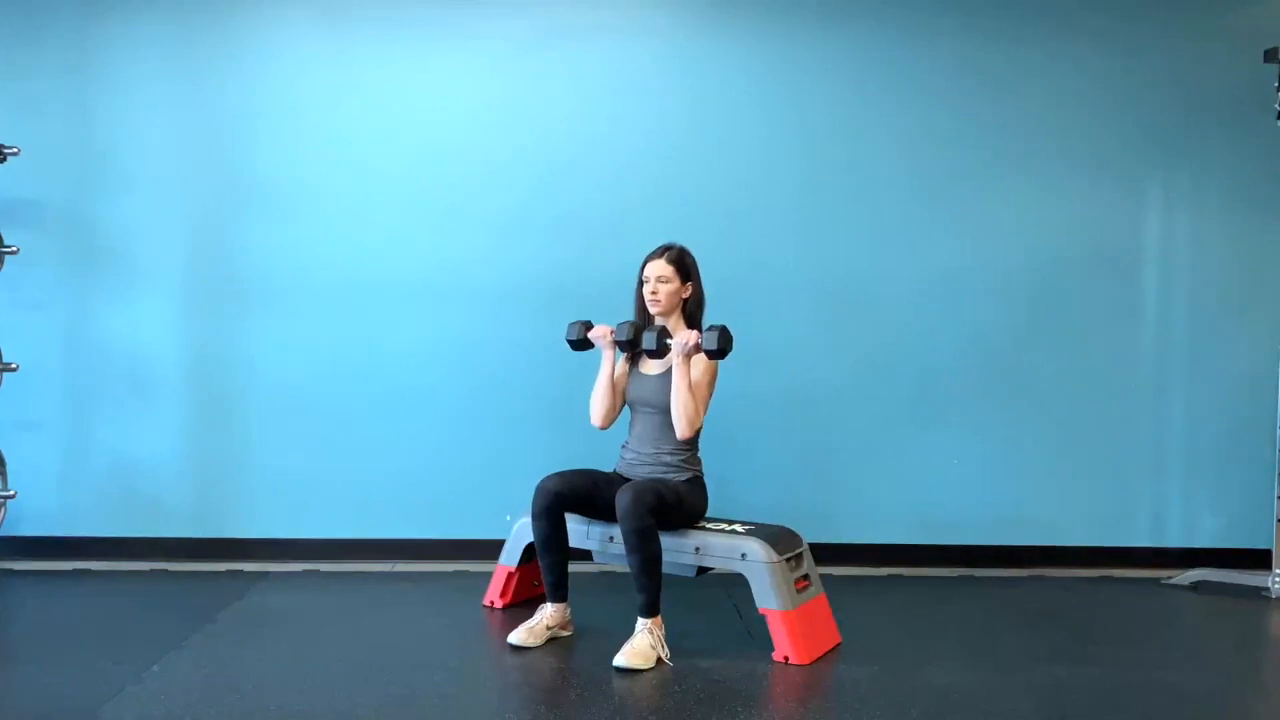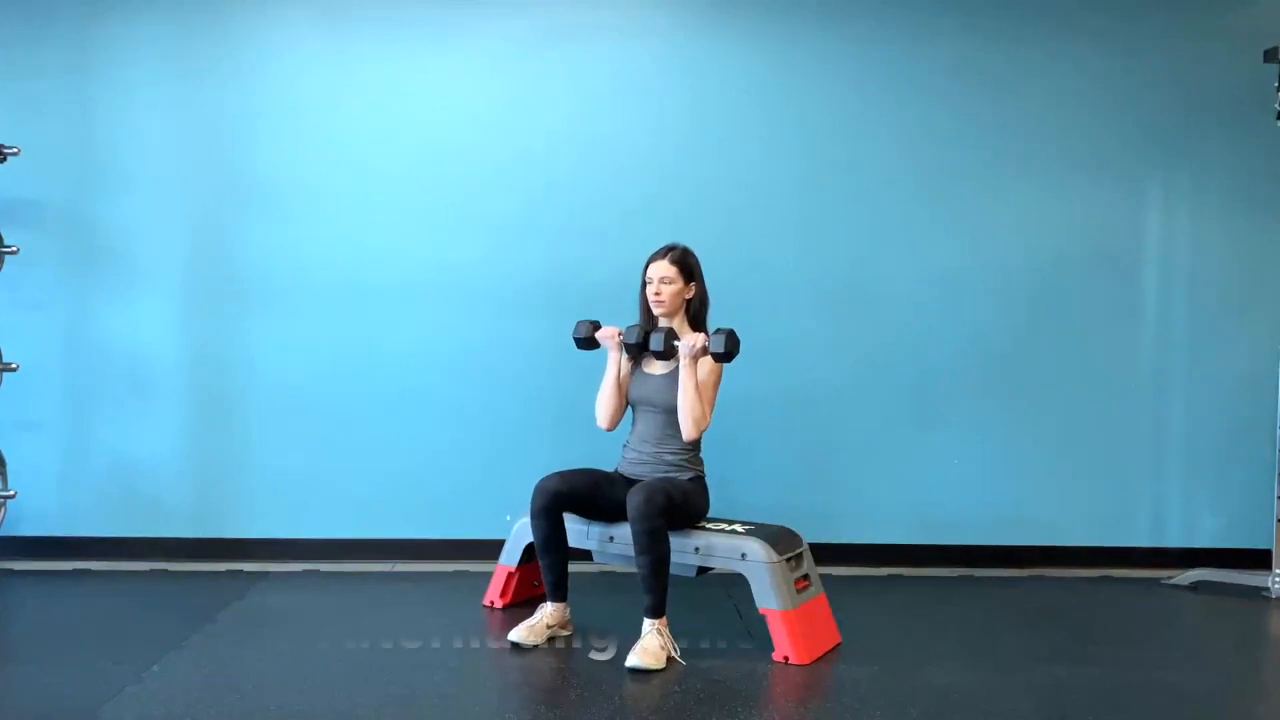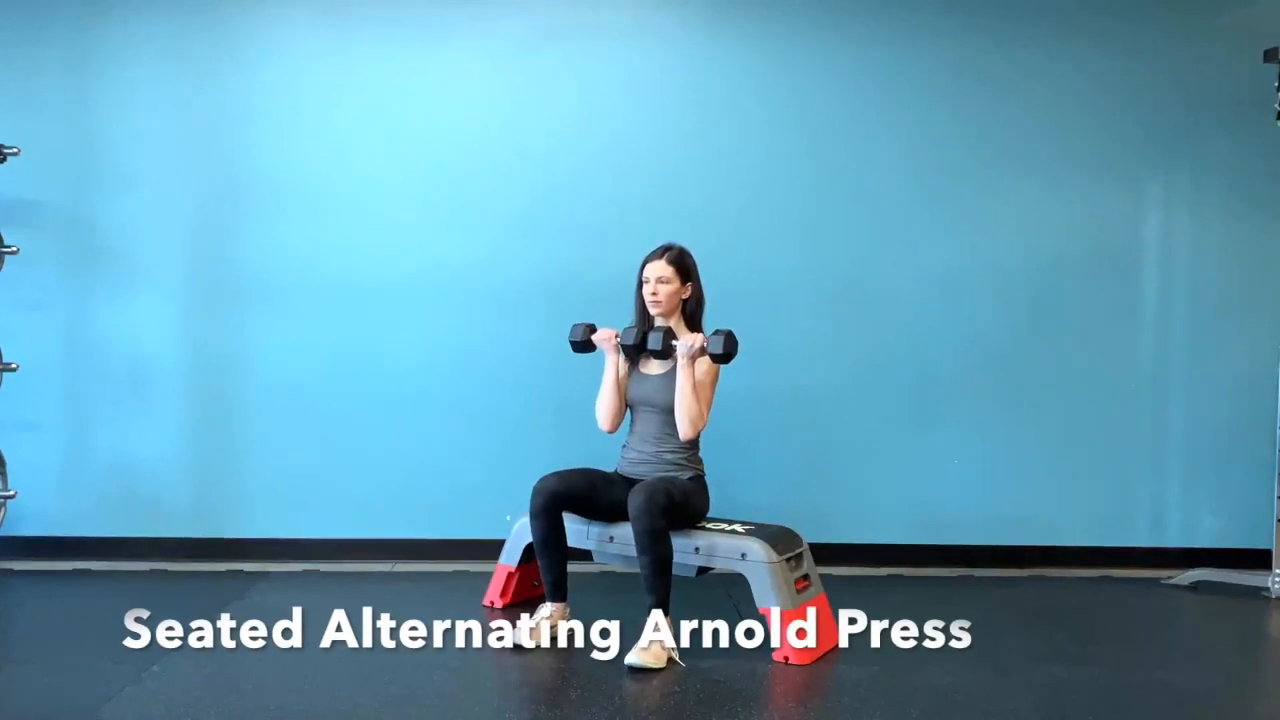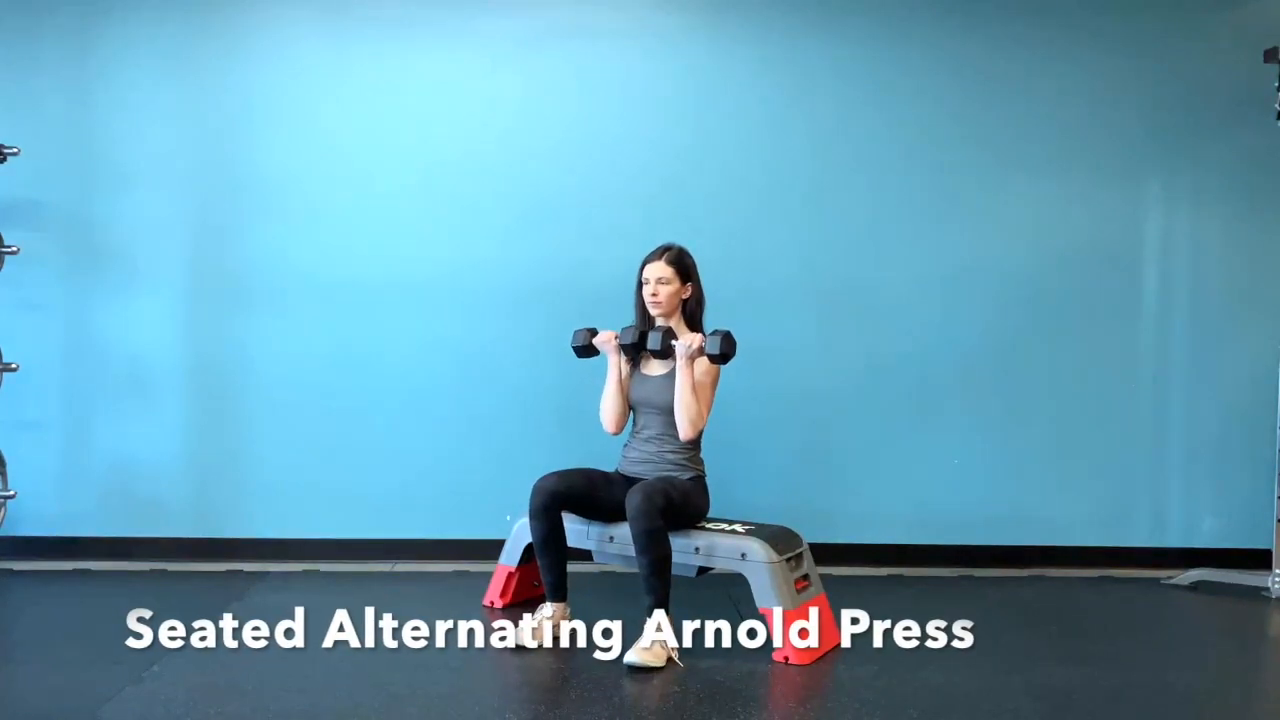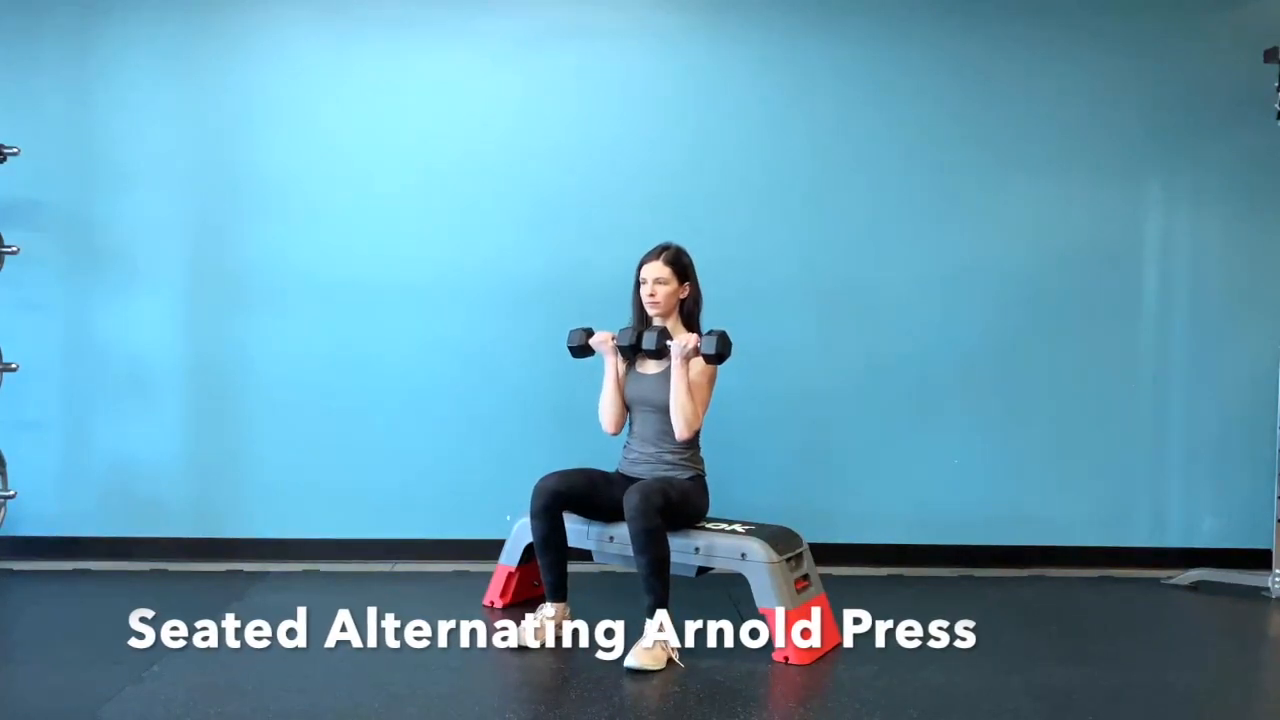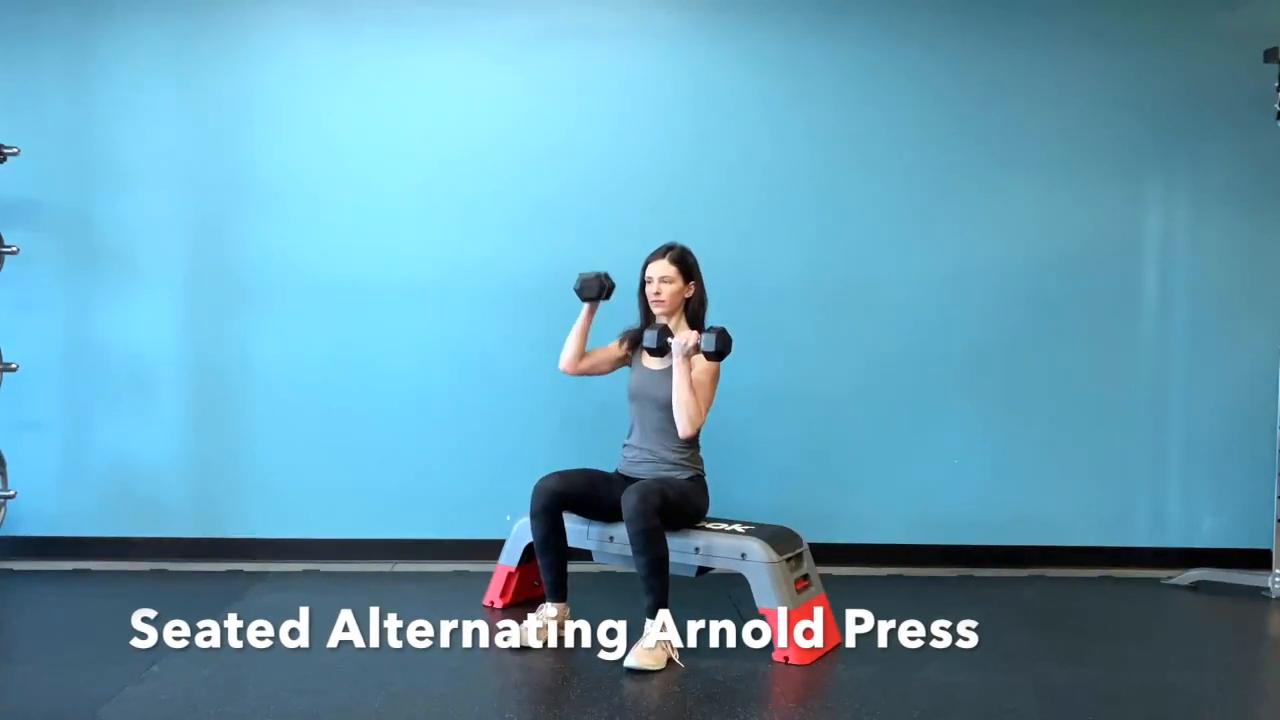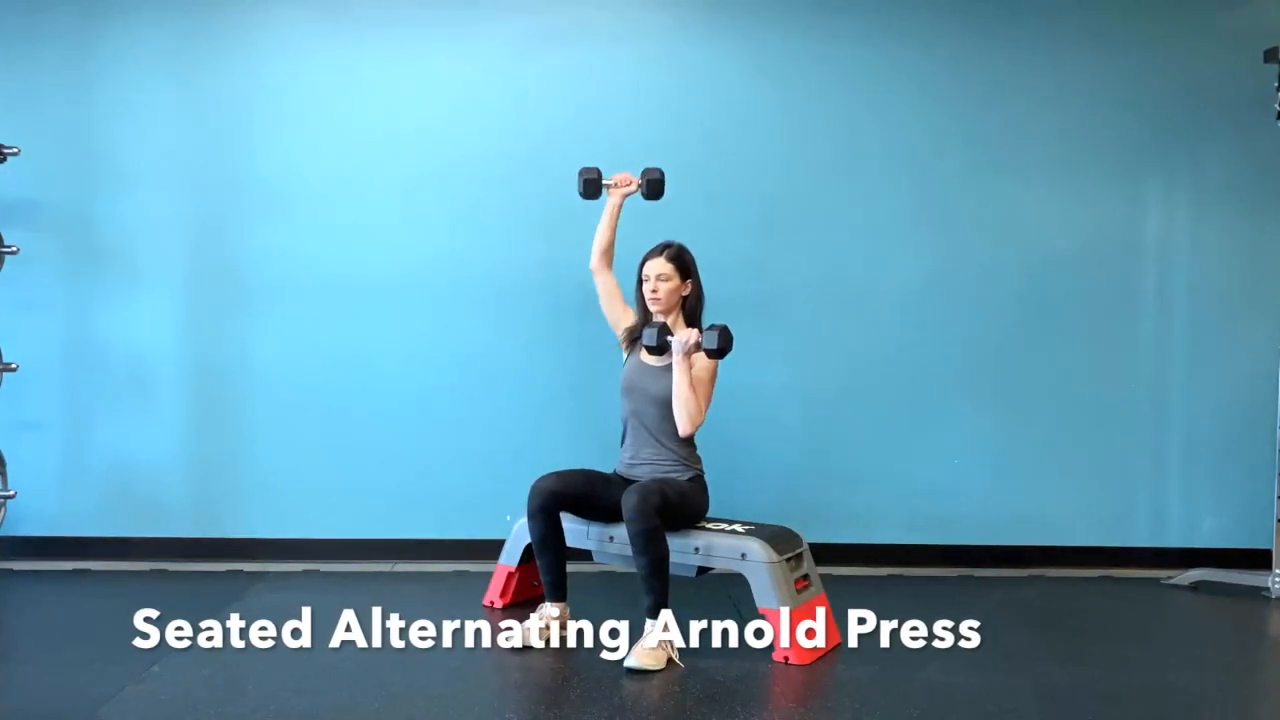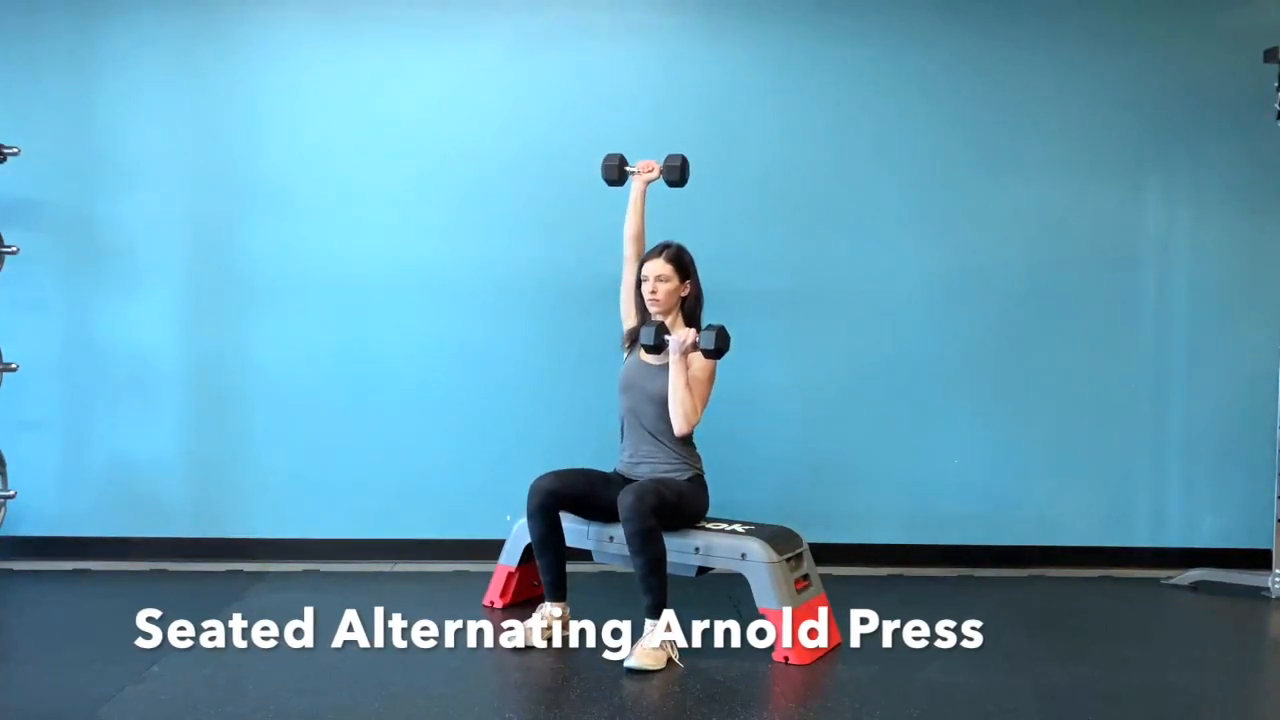
dt=0.4s
person 1, frame 1
left shoulder: (699, 353)
right shoulder: (634, 348)
left elbow: (685, 428)
right elbow: (600, 418)
left wrist: (680, 361)
right wrist: (608, 355)
left hip: (679, 486)
right hip: (626, 478)
left knee: (633, 499)
right knee: (550, 489)
left ankle: (650, 626)
right ankle: (556, 610)
person 1, frame 2
left shoulder: (702, 352)
left elbow: (692, 429)
right elbow: (606, 420)
left wrist: (687, 363)
right wrist: (613, 356)
left hip: (681, 485)
right hip: (627, 477)
left knee: (644, 499)
right knee: (549, 490)
left ankle: (656, 628)
right ankle: (555, 609)
person 1, frame 3
left shoulder: (700, 353)
left elbow: (688, 430)
right elbow: (607, 422)
left wrist: (685, 363)
right wrist: (611, 358)
left hip: (681, 485)
right hip: (626, 478)
left knee: (645, 500)
right knee: (547, 490)
right ankle: (555, 608)
person 1, frame 4
left shoulder: (702, 354)
right shoulder: (633, 348)
left elbow: (689, 429)
right elbow: (612, 424)
left wrist: (685, 363)
right wrist: (613, 361)
left hip: (682, 485)
right hip: (627, 478)
left knee: (643, 501)
right knee: (547, 490)
right ankle: (555, 608)
person 1, frame 5
left shoulder: (697, 352)
left elbow: (685, 429)
right elbow: (611, 424)
left wrist: (680, 363)
right wrist: (610, 360)
left hip: (682, 485)
right hip: (628, 477)
left knee: (641, 501)
right knee: (548, 489)
left ankle: (657, 629)
right ankle: (555, 607)
person 1, frame 6
left shoulder: (701, 353)
right shoulder: (634, 343)
left elbow: (687, 427)
right elbow: (570, 365)
left wrist: (682, 359)
right wrist: (588, 309)
left hip: (681, 485)
right hip: (627, 476)
left knee: (639, 500)
right knee: (547, 489)
left ankle: (658, 630)
right ankle: (555, 606)
person 1, frame 7
left shoulder: (699, 352)
right shoulder: (632, 336)
left elbow: (687, 425)
right elbow: (600, 265)
left wrist: (681, 359)
right wrist: (614, 202)
left hip: (680, 486)
right hip: (626, 479)
left knee: (640, 501)
right knee: (545, 489)
left ankle: (657, 629)
right ankle: (555, 608)
person 1, frame 8
left shoulder: (699, 352)
right shoulder: (635, 335)
left elbow: (683, 424)
right elbow: (630, 252)
left wrist: (678, 358)
right wrist: (639, 187)
left hip: (680, 487)
right hip: (626, 477)
left knee: (635, 502)
right knee: (545, 489)
left ankle: (657, 628)
right ankle: (555, 609)
